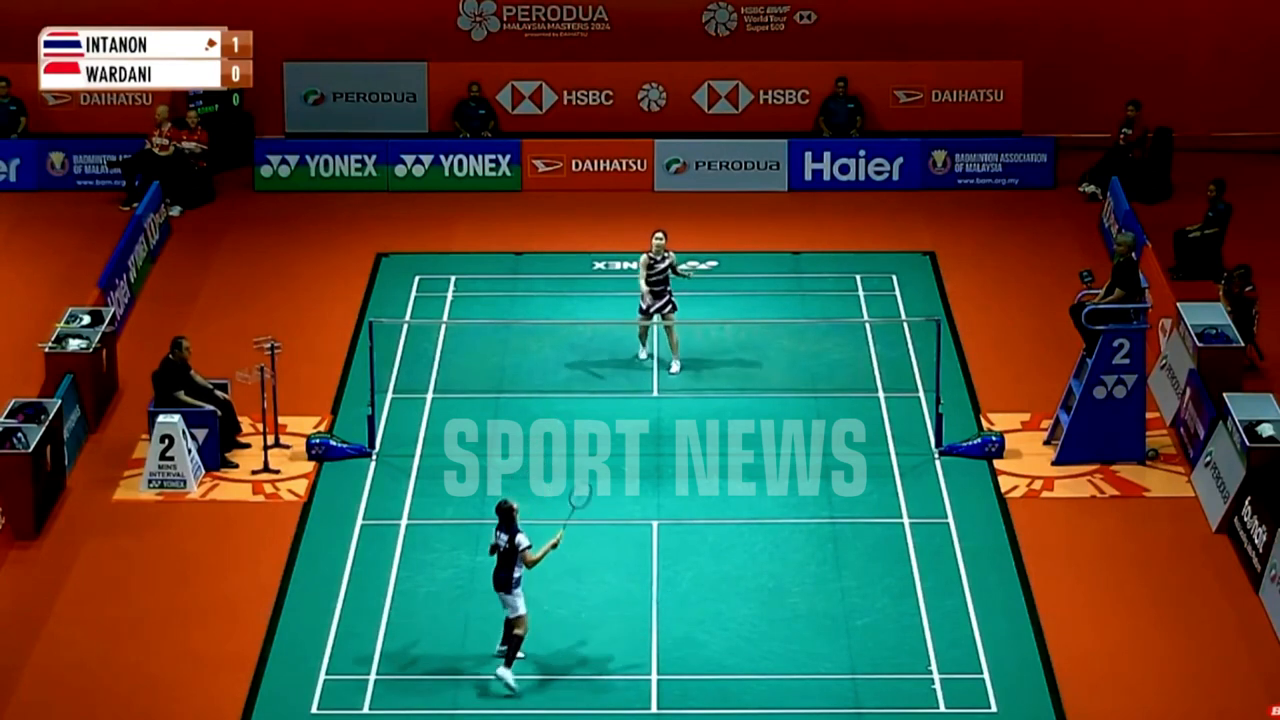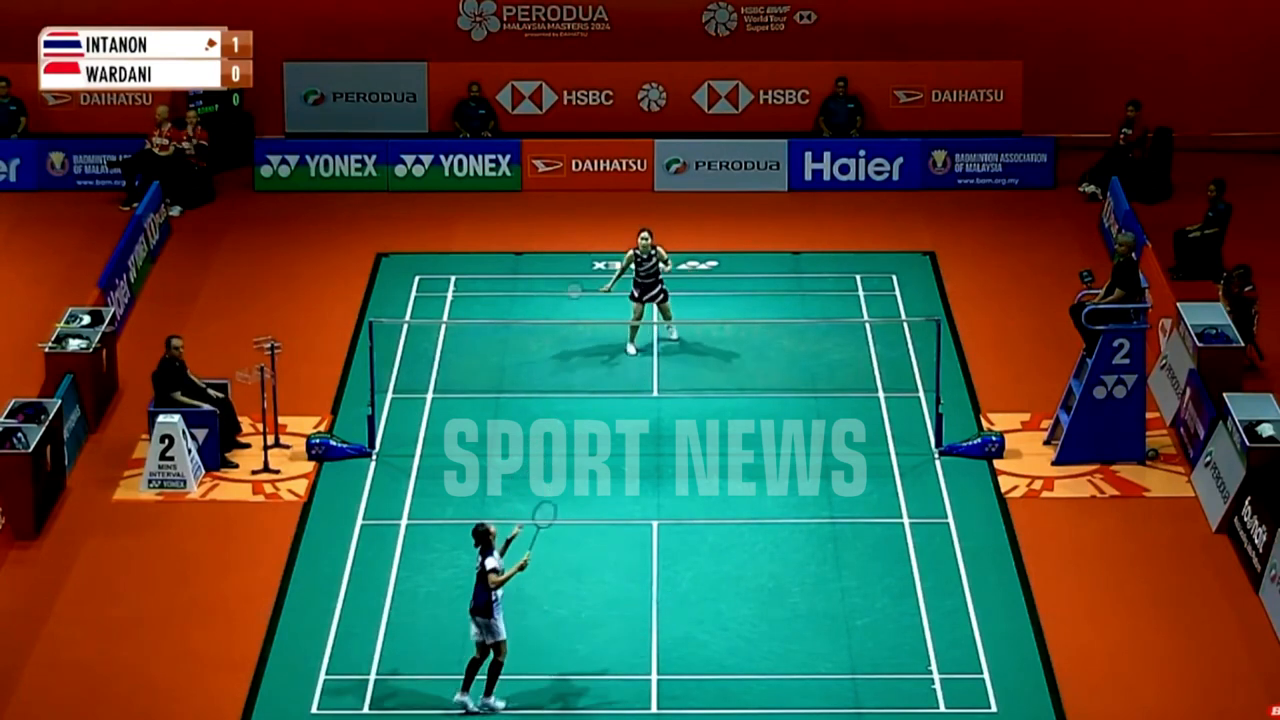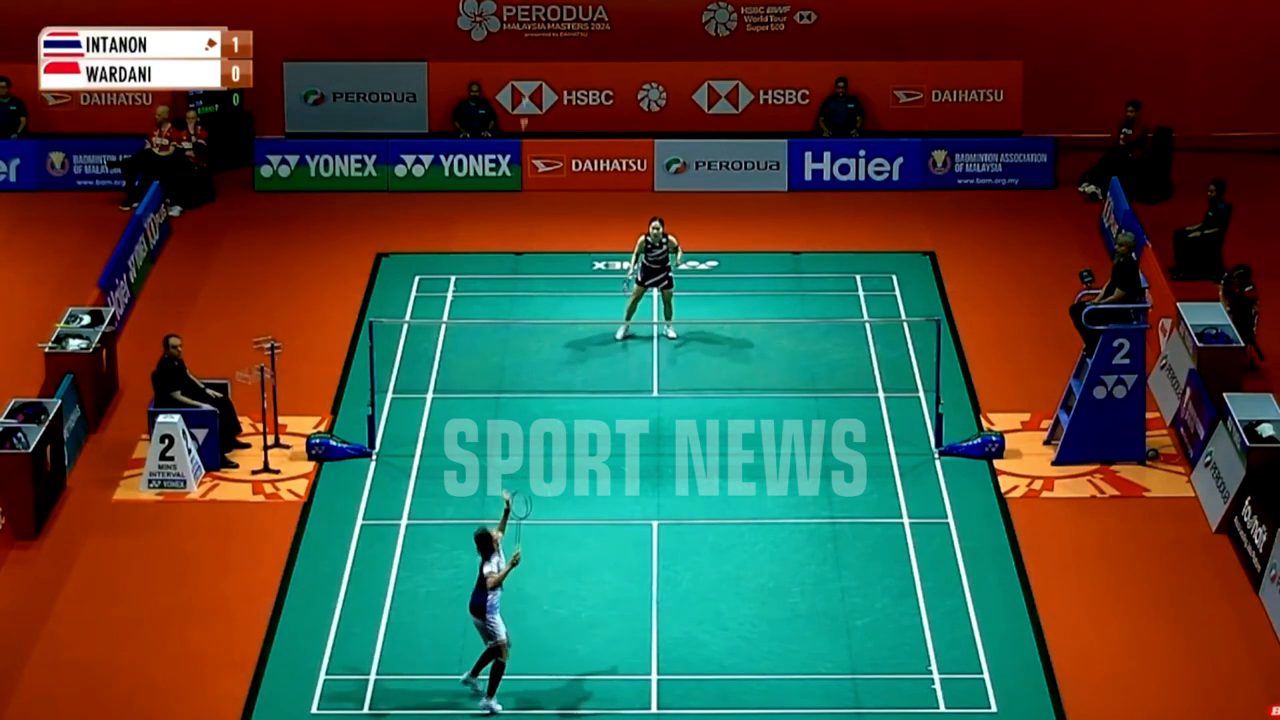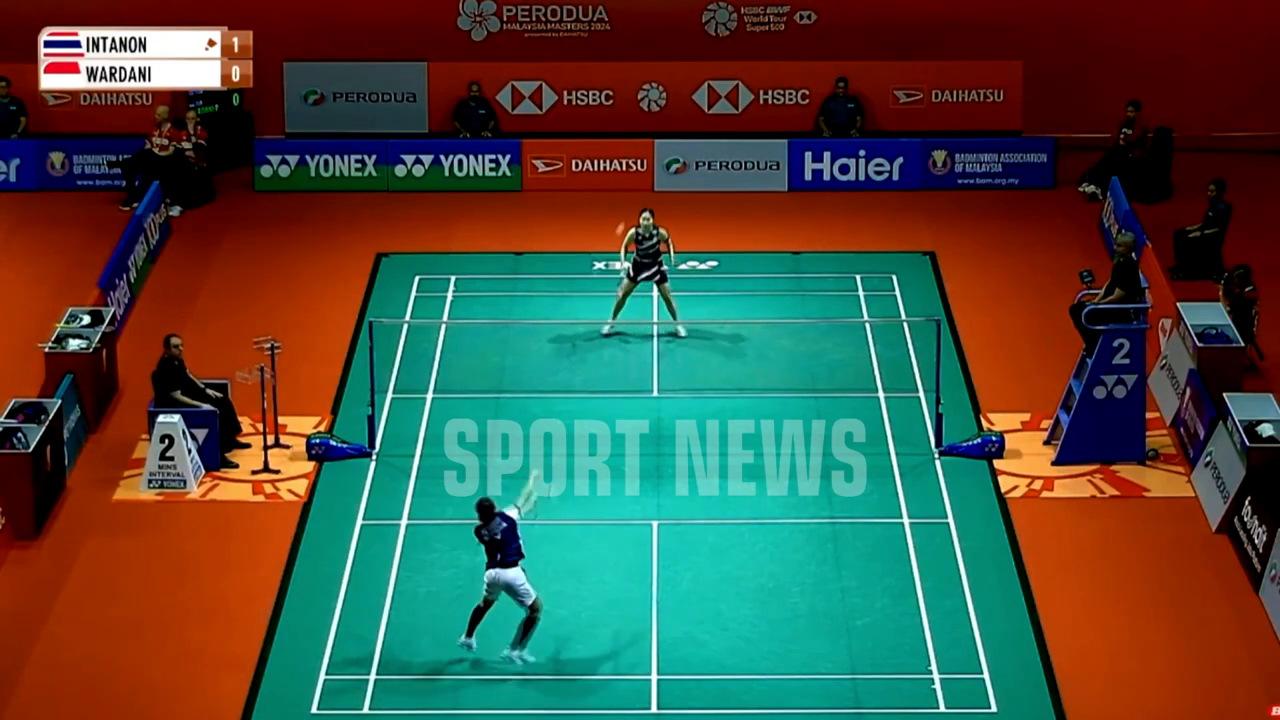
dt=0.5s
person 1, frame 1
left shoulder: (499, 528)
right shoulder: (518, 536)
left elbow: (492, 551)
right elbow: (529, 562)
right wrist: (549, 546)
left hip: (499, 579)
right hip: (510, 585)
left knee: (514, 614)
right knee: (521, 627)
left ankle: (504, 646)
right ankle: (505, 669)
person 1, frame 2
left shoulder: (486, 551)
right shoulder: (489, 557)
right elbow: (493, 582)
left wrist: (510, 539)
right wrist: (516, 569)
left hip: (477, 609)
right hip: (488, 611)
left knee: (481, 653)
right knee: (499, 654)
left ankle: (462, 695)
right ankle: (488, 698)
person 1, frame 3
left shoulder: (495, 549)
right shoulder: (490, 562)
left elbow: (501, 530)
right elbow: (491, 584)
left wrist: (507, 510)
right wrist: (510, 566)
left hip: (485, 609)
right hip: (485, 612)
left knee: (502, 644)
right knee: (502, 654)
left ankle: (472, 676)
right ankle: (488, 700)
person 1, frame 4
left shoulder: (479, 530)
right shoulder: (507, 516)
right elbow: (523, 502)
right wrist: (533, 479)
left hip: (492, 573)
right hip: (511, 574)
left knee: (486, 603)
right knee: (535, 612)
left ankle: (468, 638)
right ankle: (515, 650)
